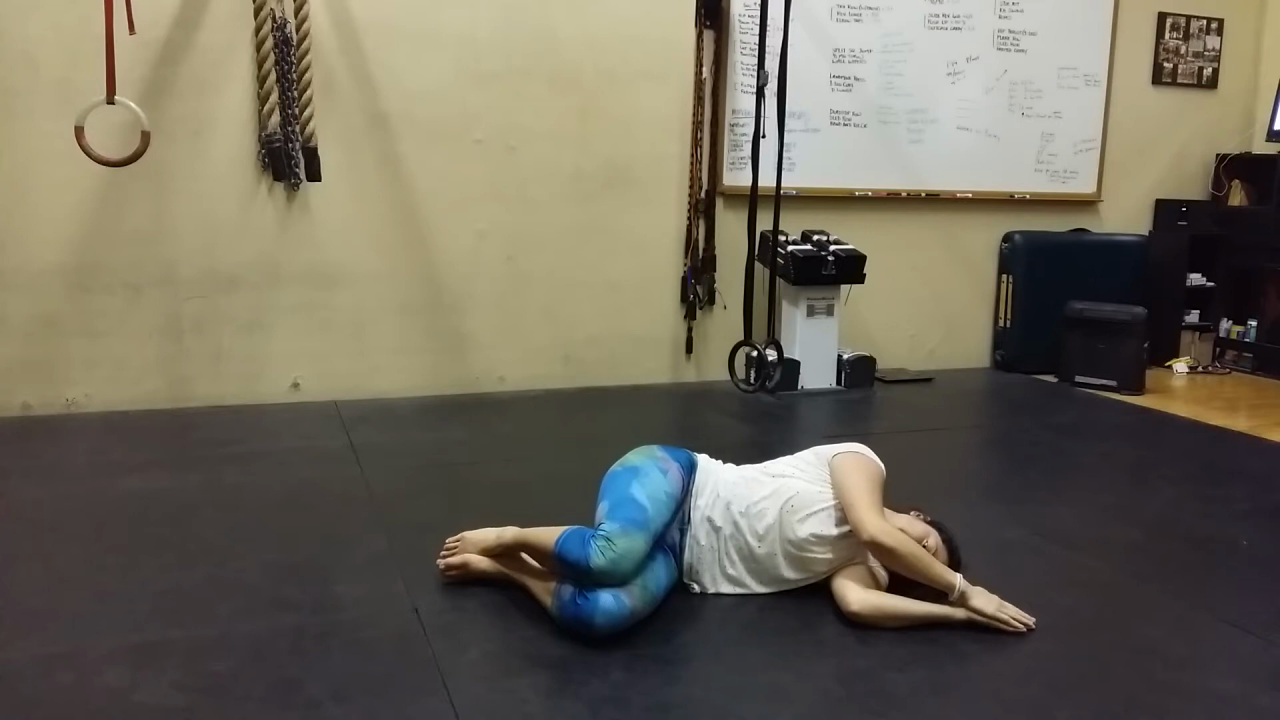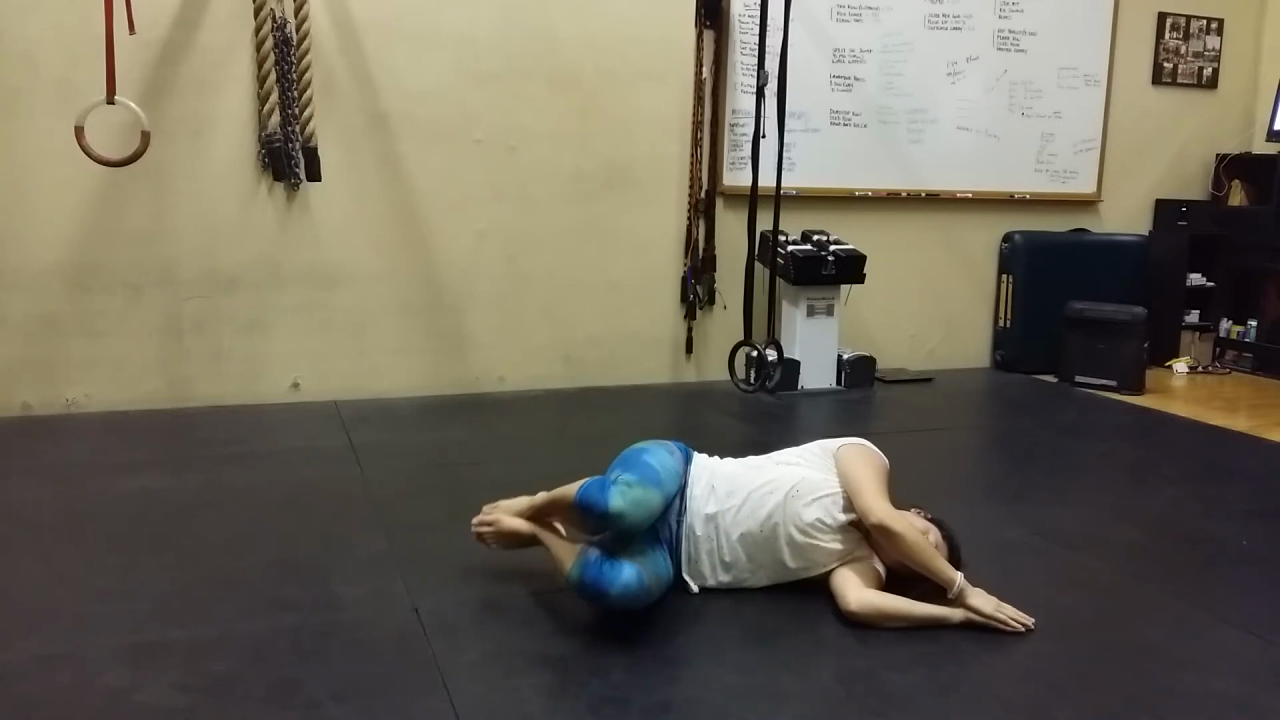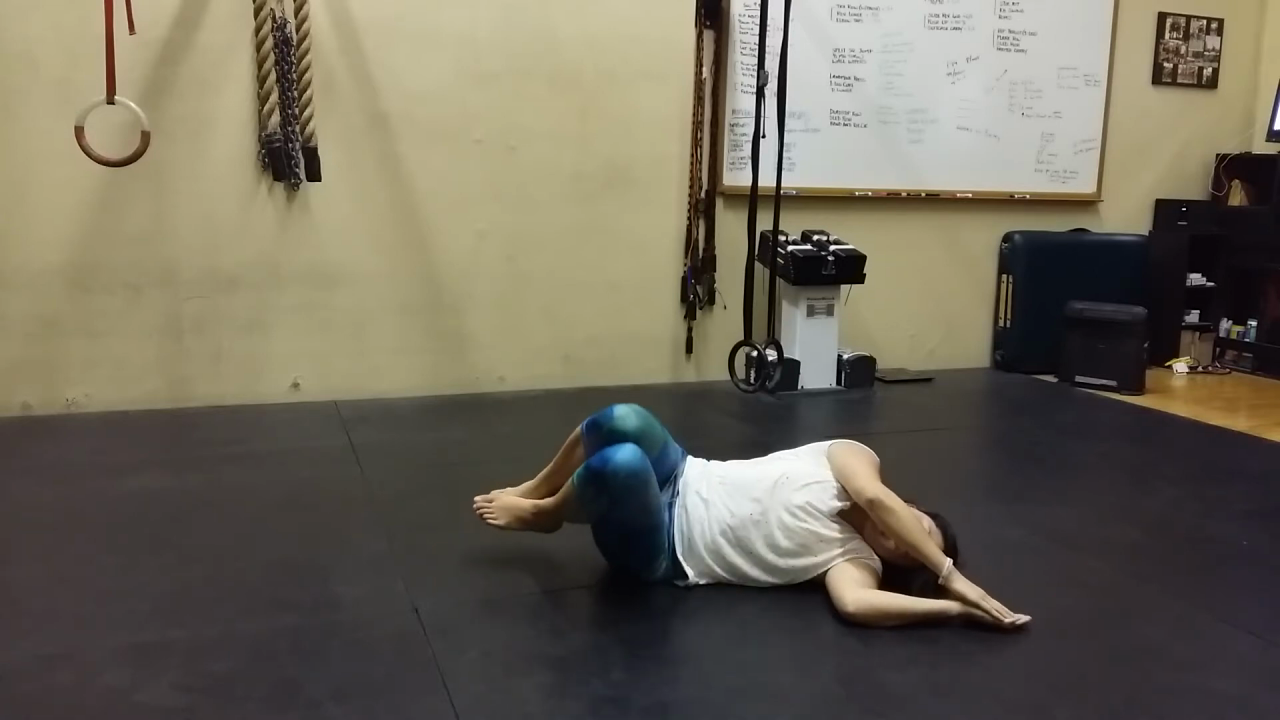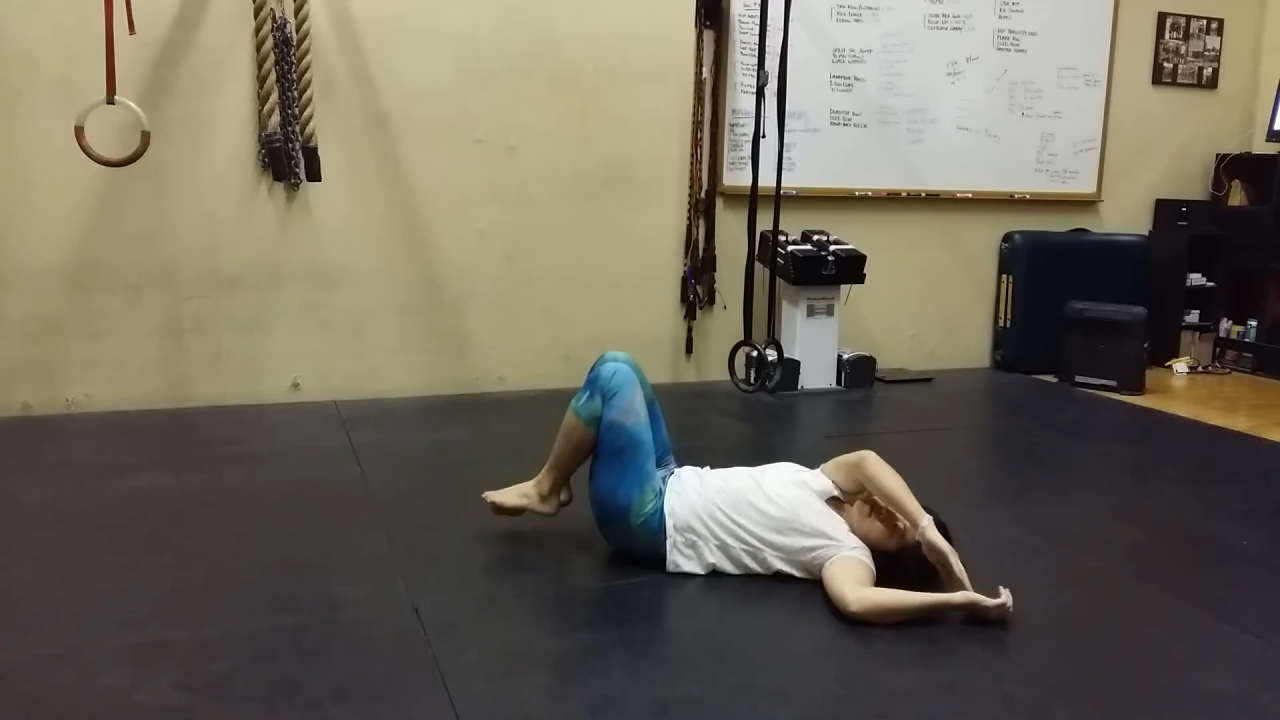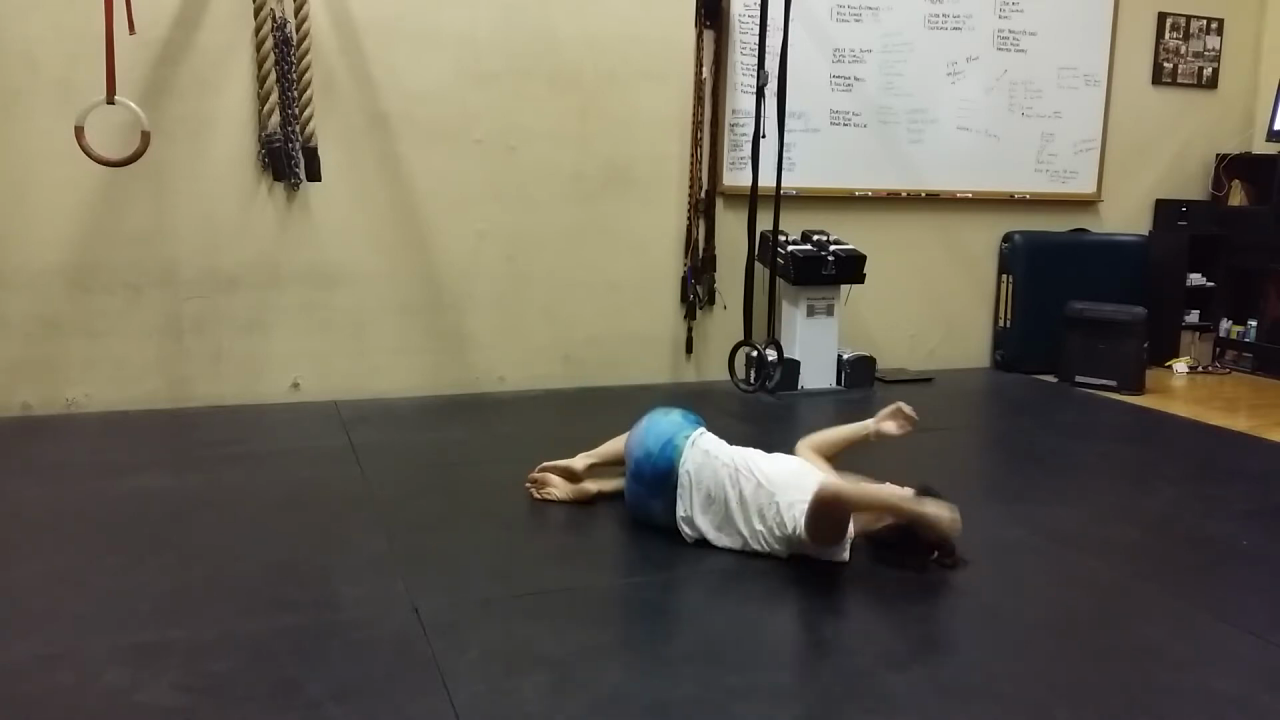
dt=1s
person 1, frame 1
left shoulder: (859, 564)
right shoulder: (861, 461)
left elbow: (858, 604)
right elbow: (874, 529)
left wrist: (958, 612)
right wrist: (962, 587)
left hip: (682, 559)
right hip: (673, 480)
left knee: (603, 613)
right knee: (609, 557)
left ankle: (505, 566)
right ankle: (512, 537)
person 1, frame 2
left shoulder: (861, 559)
right shoulder: (863, 456)
left elbow: (857, 604)
right elbow: (881, 518)
left wrist: (957, 613)
right wrist: (963, 588)
left hip: (675, 558)
right hip: (677, 479)
left knee: (623, 588)
right knee: (624, 508)
left ankle: (539, 534)
right ankle: (539, 506)
person 1, frame 3
left shoulder: (858, 558)
right shoulder: (852, 458)
left elbow: (854, 604)
right elbow: (875, 497)
left wrist: (956, 602)
right wrist: (952, 574)
left hip: (662, 554)
right hip: (679, 481)
left knee: (623, 466)
right knee: (624, 424)
left ankle: (542, 515)
right ankle: (538, 493)
person 1, frame 4
left shoulder: (849, 553)
right shoulder: (830, 488)
left elbow: (857, 602)
right elbow: (865, 462)
left wrist: (959, 599)
right wrist: (929, 525)
left hip: (651, 522)
right hip: (672, 484)
left knee: (612, 379)
right knee: (617, 366)
left ankle: (545, 491)
right ankle: (550, 485)
person 1, frame 5
left shoulder: (829, 529)
left elbow: (831, 491)
right elbow: (806, 447)
left wrist: (919, 511)
right wrist: (873, 427)
left ankle: (588, 469)
right ankle: (588, 482)
